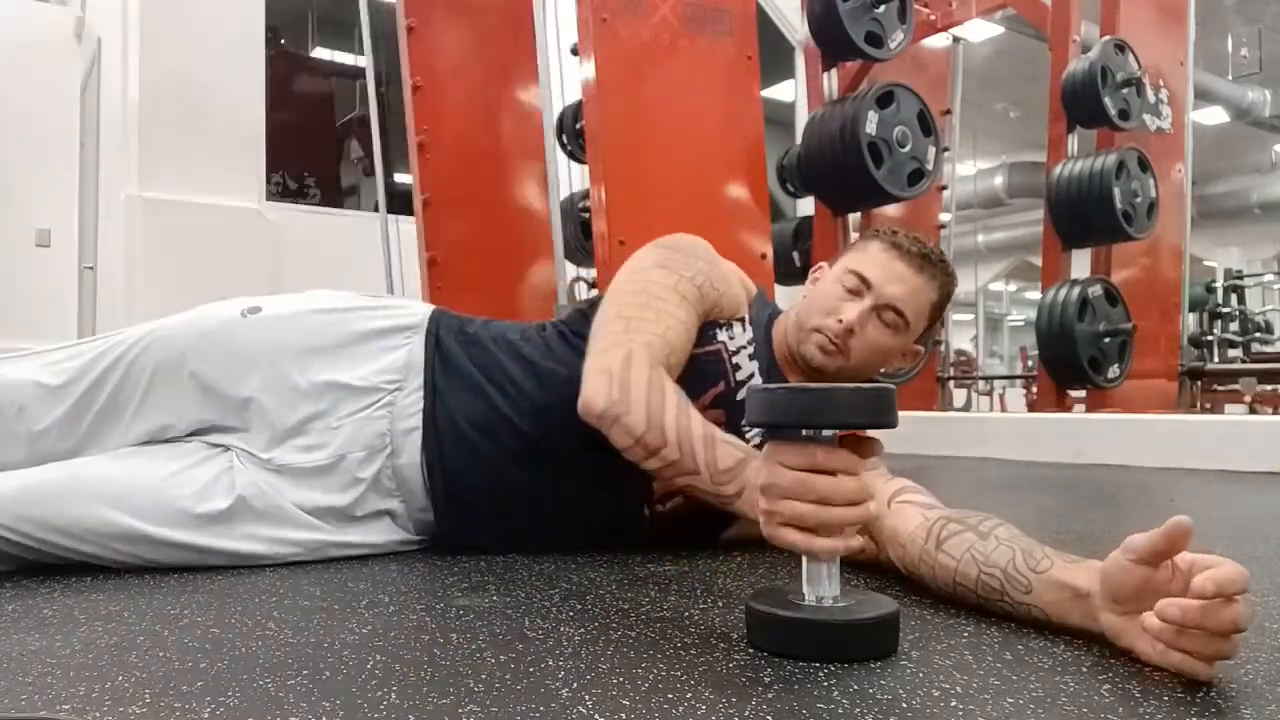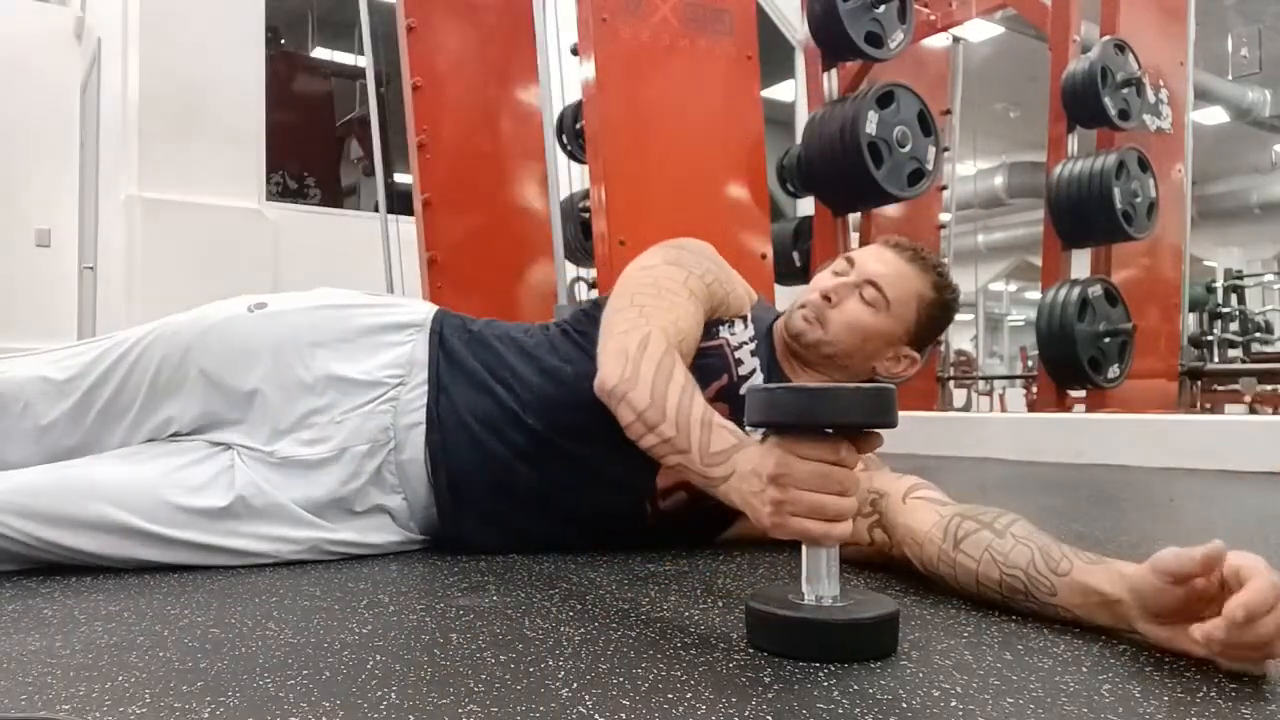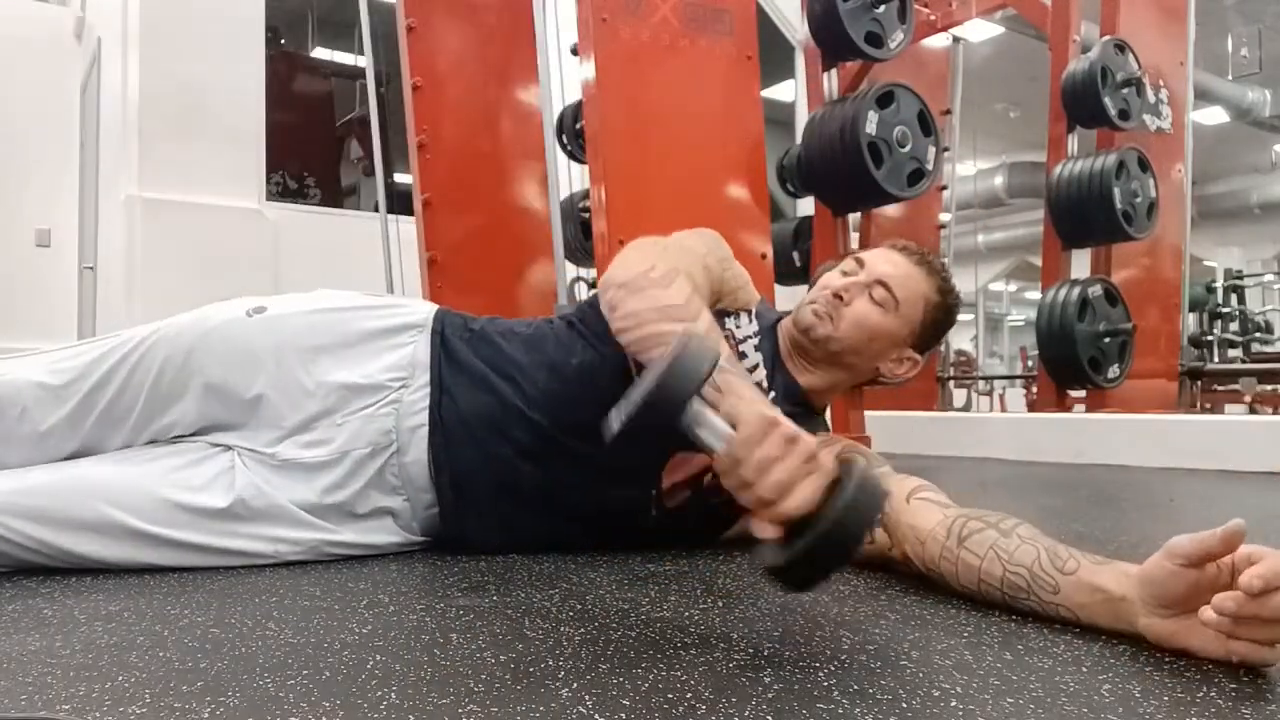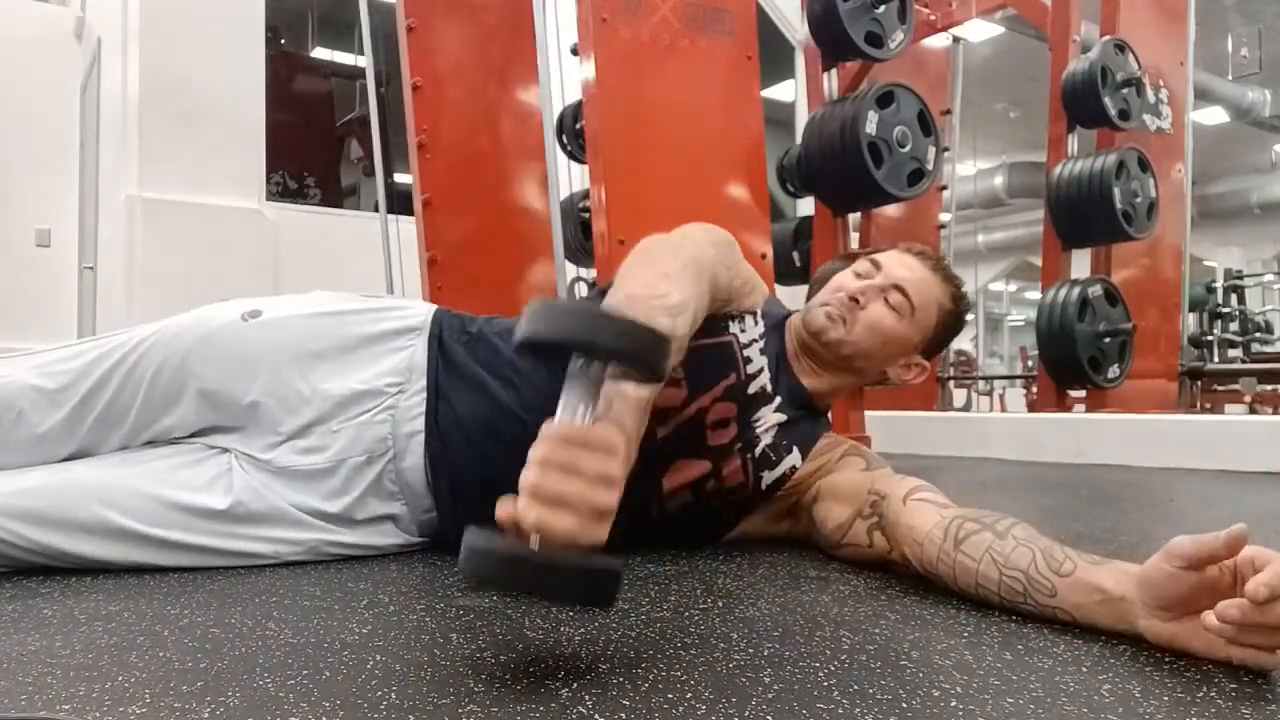
dt=0.4s
person 1, frame 1
left shoulder: (831, 458)
right shoulder: (701, 275)
left elbow: (925, 527)
right elbow: (611, 388)
left wrist: (1100, 595)
right wrist: (743, 477)
left hip: (381, 506)
right hip: (382, 364)
person 1, frame 2
left shoulder: (832, 460)
right shoulder: (705, 276)
left elbow: (936, 522)
right elbow: (625, 373)
left wrist: (1136, 590)
right wrist: (735, 462)
left hip: (381, 504)
right hip: (387, 358)
person 1, frame 3
left shoulder: (829, 450)
right shoulder: (722, 271)
left elbow: (934, 528)
right elbow: (636, 278)
left wrist: (1141, 596)
right wrist: (742, 403)
left hip: (385, 505)
right hip: (388, 361)
person 1, frame 4
left shoulder: (820, 472)
right shoulder: (722, 269)
left elbow: (938, 530)
right elbow: (641, 300)
left wrist: (1141, 597)
right wrist: (604, 422)
left hip: (382, 507)
right hip: (384, 359)
